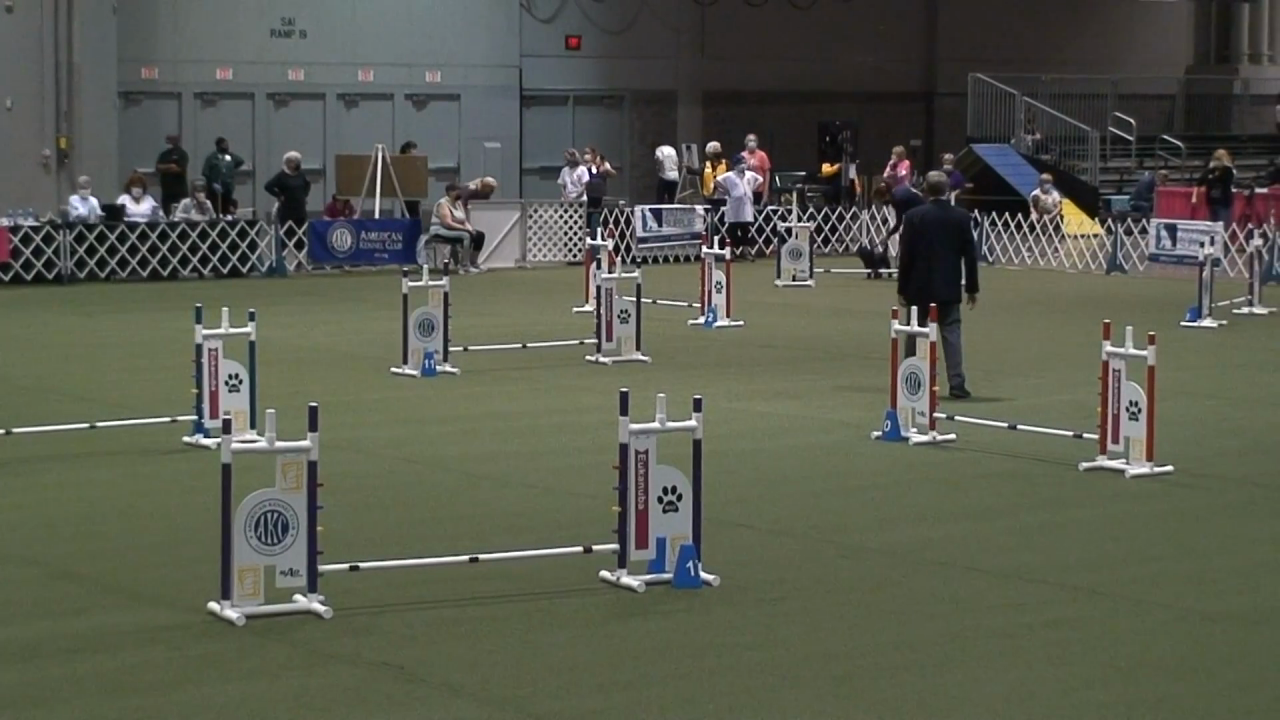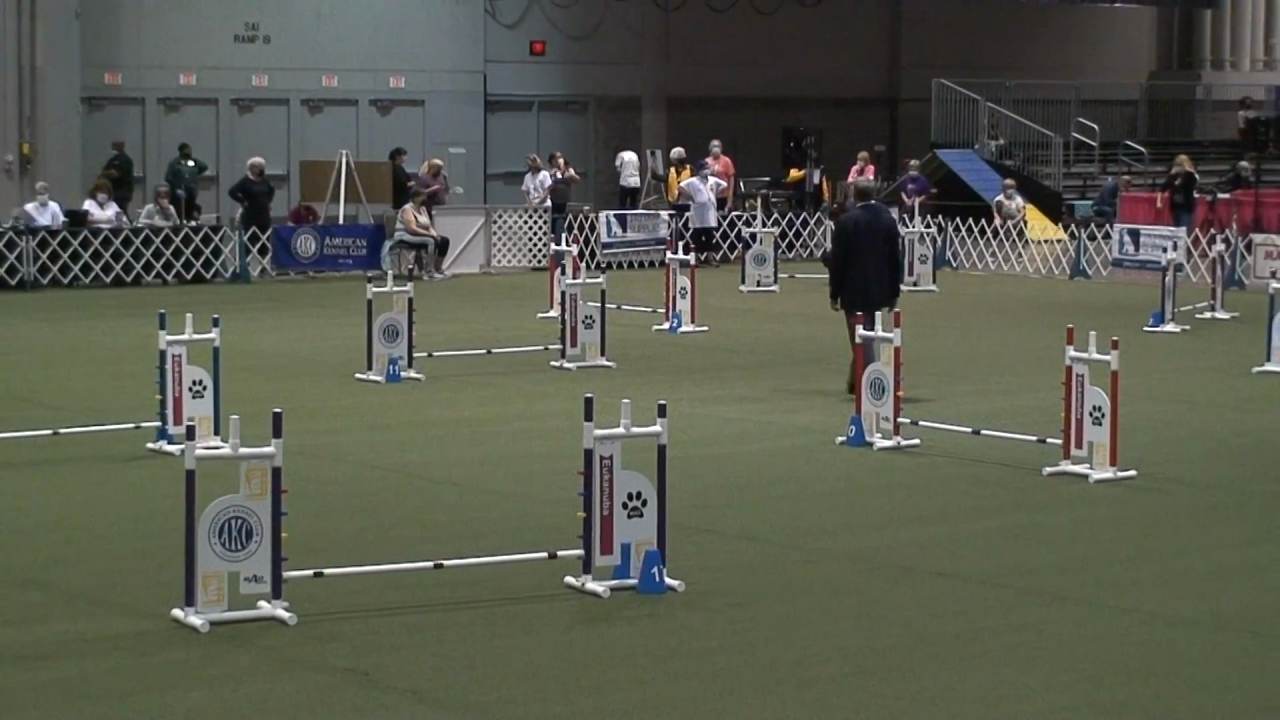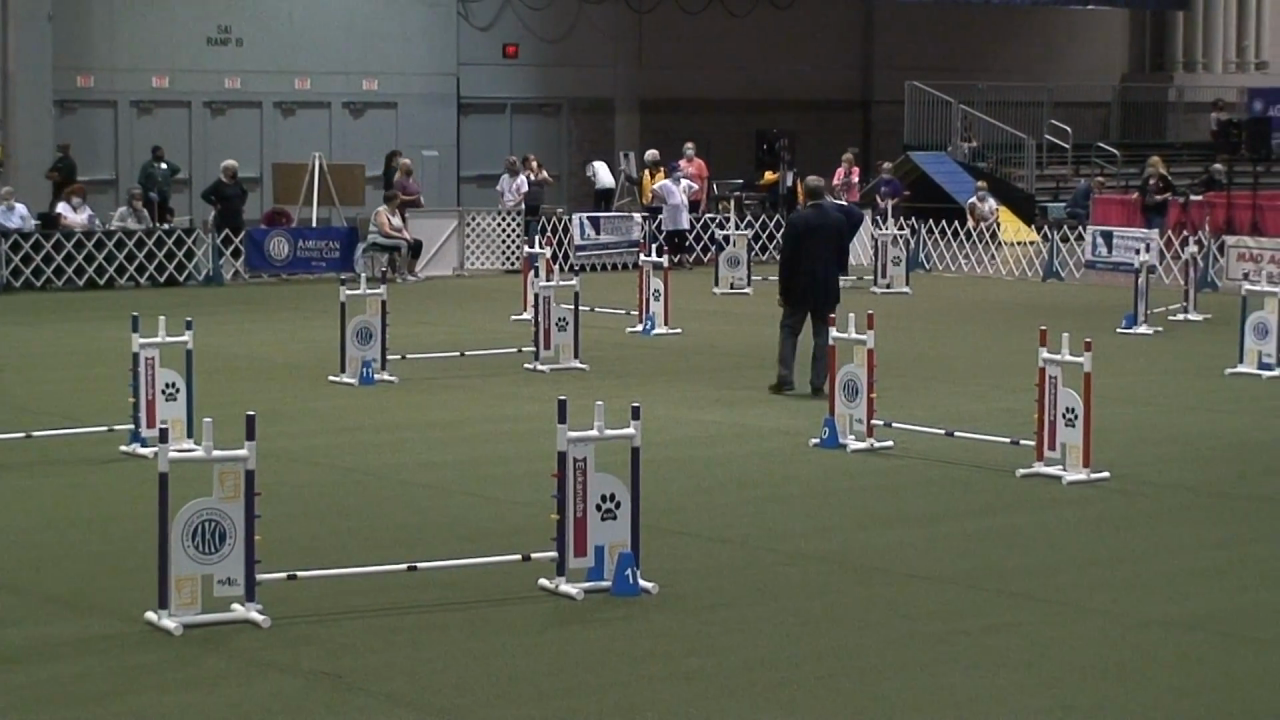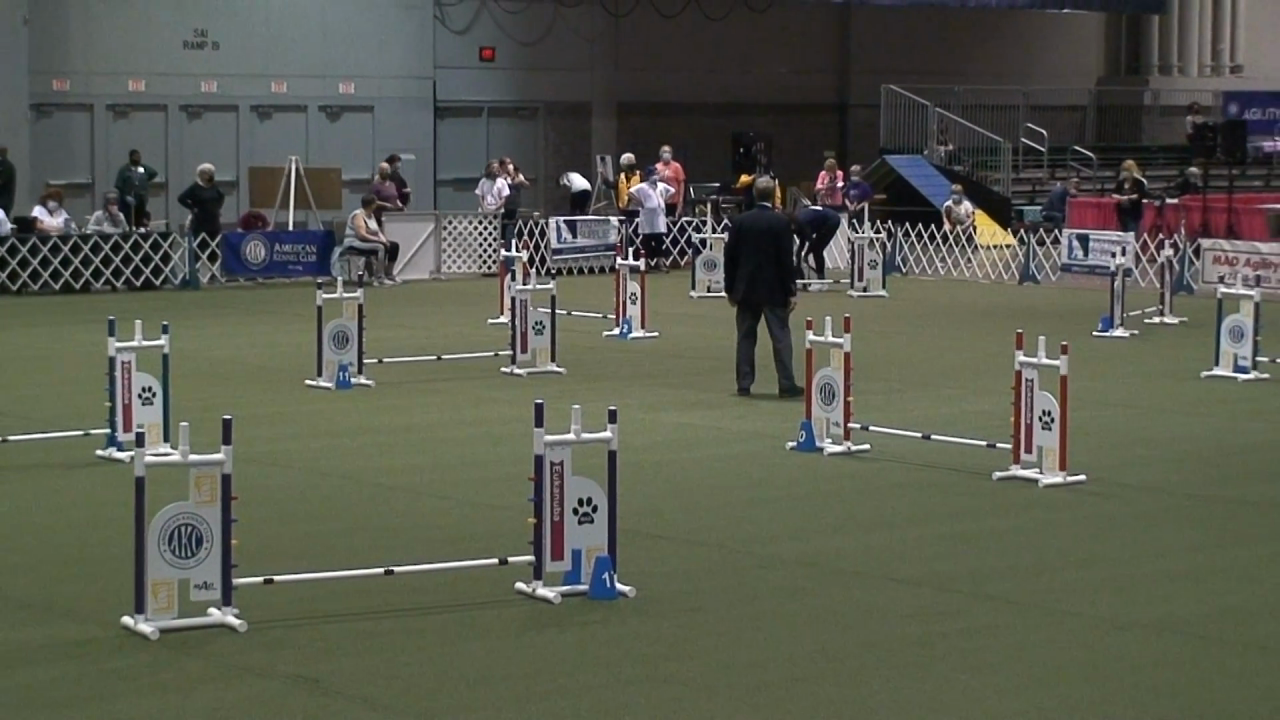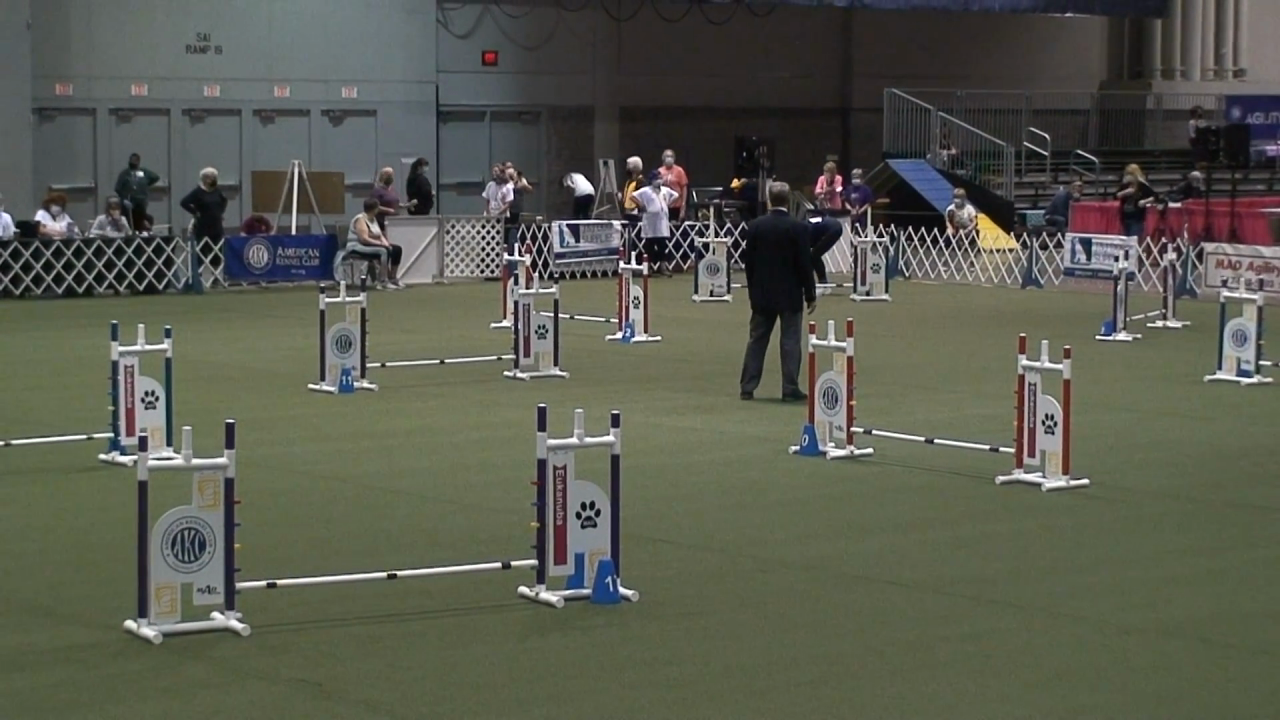
dt=0.7s
person 1, frame 1
left shoulder: (914, 216)
right shoulder: (961, 216)
left elbow: (905, 255)
right elbow: (970, 254)
left wrist: (902, 288)
right wrist: (972, 287)
left hip: (919, 286)
right hip: (949, 287)
left knee: (913, 333)
right knee: (951, 333)
right ankle: (956, 383)
person 1, frame 2
left shoulder: (845, 221)
right shoulder: (889, 221)
left elbow: (836, 261)
right elbow: (895, 260)
left wrist: (834, 293)
right wrist: (894, 292)
left hip: (854, 292)
right hip: (879, 291)
right ankle: (856, 381)
person 1, frame 3
left shoulder: (795, 220)
right shoulder: (839, 220)
left elbow: (786, 258)
right elbow: (844, 256)
left wrist: (783, 289)
left hip: (800, 288)
right hip: (828, 289)
left knee: (788, 332)
right knee: (823, 336)
left ankle: (785, 379)
right ankle: (818, 385)
person 1, frame 4
left shoulder: (739, 221)
right shoulder: (781, 221)
left elbow: (730, 256)
right elbow: (786, 259)
left wrist: (730, 288)
right wrist: (791, 291)
left hip: (745, 288)
right hip: (774, 289)
left knee: (745, 336)
right knee: (781, 337)
left ankle: (744, 384)
right ankle: (787, 385)
person 1, frame 5
left shoulder: (755, 226)
right shoulder: (798, 227)
left elbow: (748, 261)
right elbow: (804, 264)
left wrist: (753, 290)
right wrist: (810, 295)
left hip: (762, 294)
right hip: (789, 294)
left knee: (756, 340)
right knee: (790, 341)
left ankle: (747, 387)
right ankle: (790, 389)
